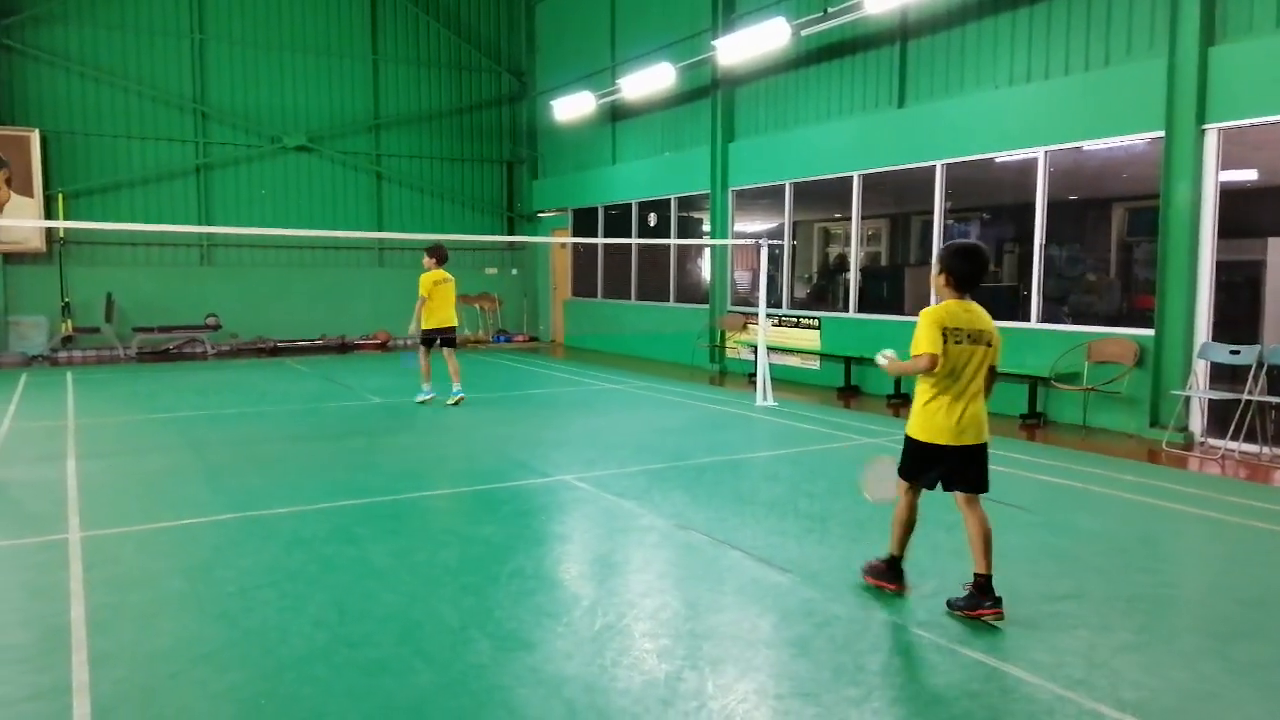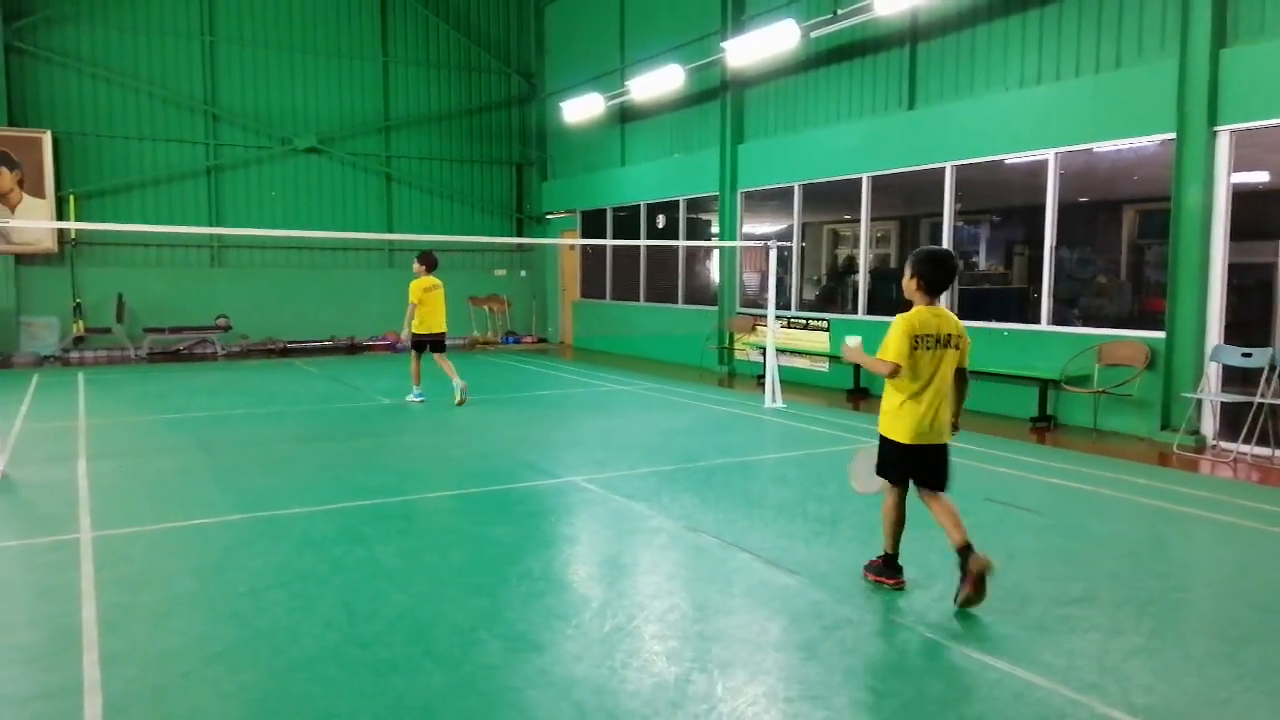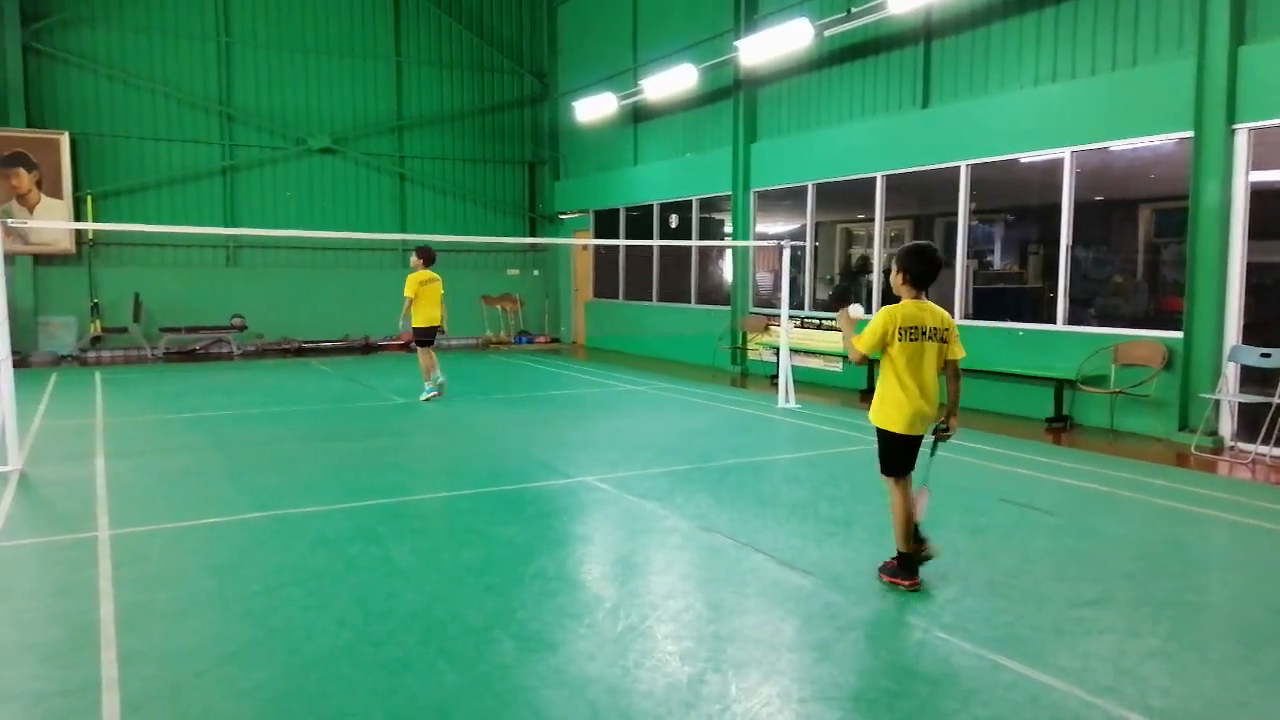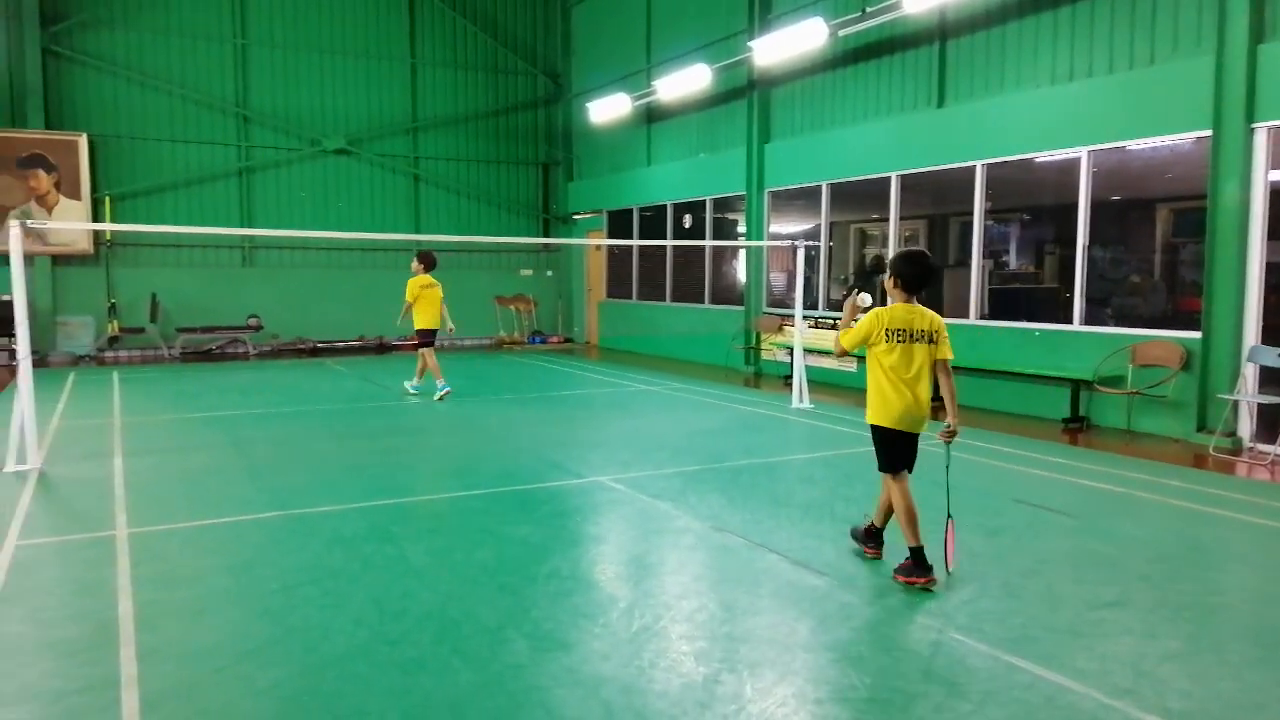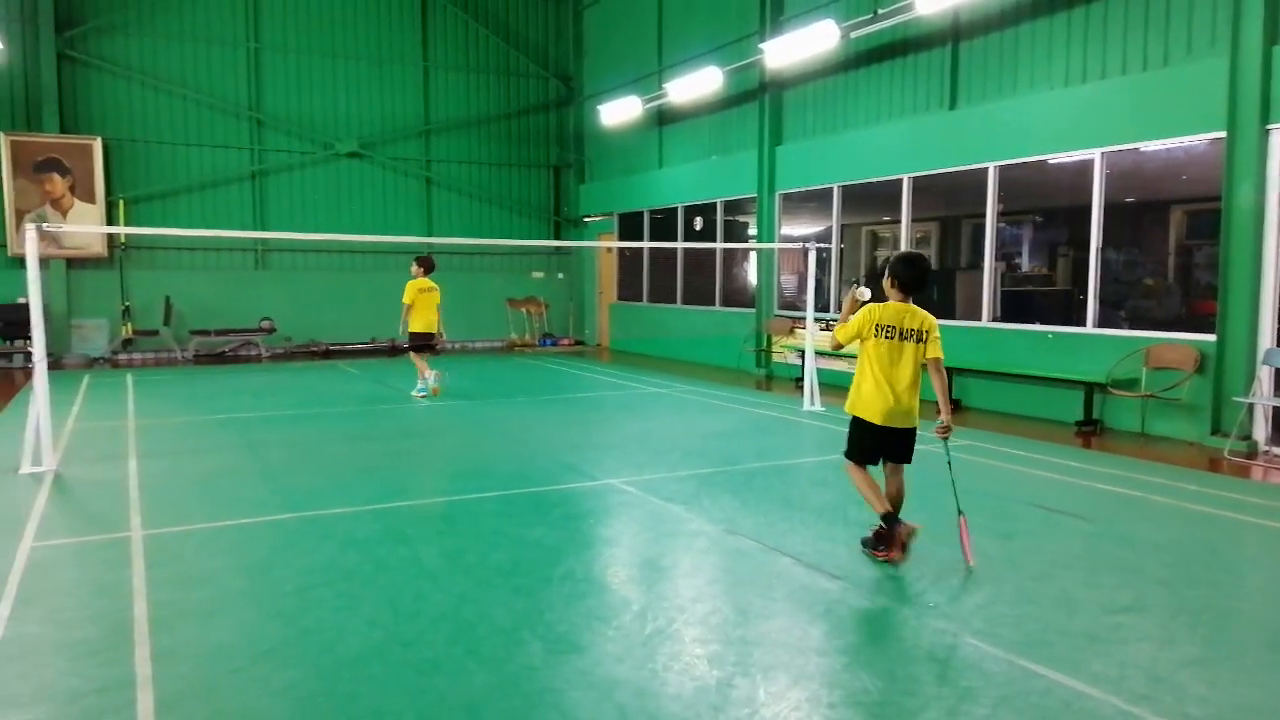
dt=0.2s
person 1, frame 1
left shoulder: (934, 316)
right shoulder: (986, 321)
left elbow: (927, 364)
right elbow: (989, 376)
left wrist: (893, 366)
left hip: (931, 427)
right hip: (971, 429)
left knee: (909, 491)
right knee: (969, 503)
left ankle: (891, 567)
right ankle: (984, 593)
person 1, frame 2
left shoulder: (906, 323)
right shoulder: (955, 325)
left elbow: (890, 370)
right elbow: (960, 378)
left wrist: (858, 356)
right wrist: (952, 414)
left hip: (902, 425)
right hip: (937, 427)
left knee: (895, 491)
right knee: (933, 495)
left ankle: (889, 565)
right ankle: (969, 558)
person 1, frame 3
left shoulder: (890, 316)
right shoulder: (944, 319)
left elbow: (858, 356)
right elbow: (953, 371)
left wrist: (847, 328)
right wrist: (951, 415)
left hip: (894, 415)
right hip: (923, 414)
left knee: (898, 483)
right knee: (900, 478)
left ankle: (905, 565)
right ankle: (916, 540)
person 1, frame 4
left shoulder: (877, 318)
right shoulder: (935, 322)
left elbow: (840, 348)
right elbow: (944, 370)
left wrist: (847, 317)
right wrist: (952, 416)
left hip: (886, 414)
right hip: (915, 415)
left knee: (896, 483)
right knee: (894, 476)
left ankle: (919, 563)
right ankle: (873, 533)
person 1, frame 5
left shoulder: (870, 313)
right shoulder: (927, 322)
left elbow: (835, 343)
right elbow: (936, 368)
left wrist: (846, 311)
right wrist: (945, 412)
left hip: (870, 409)
right hip: (905, 413)
left knee: (856, 467)
right knee: (894, 470)
left ankle: (894, 526)
right ankle: (885, 537)
